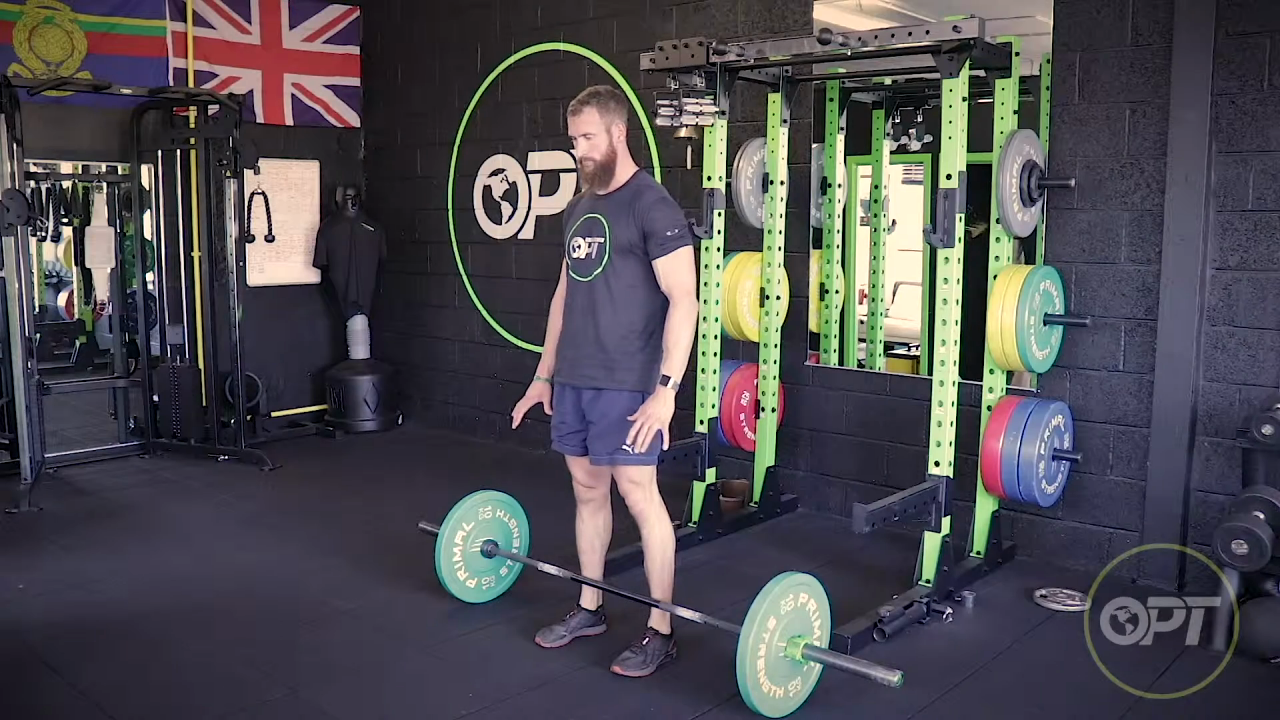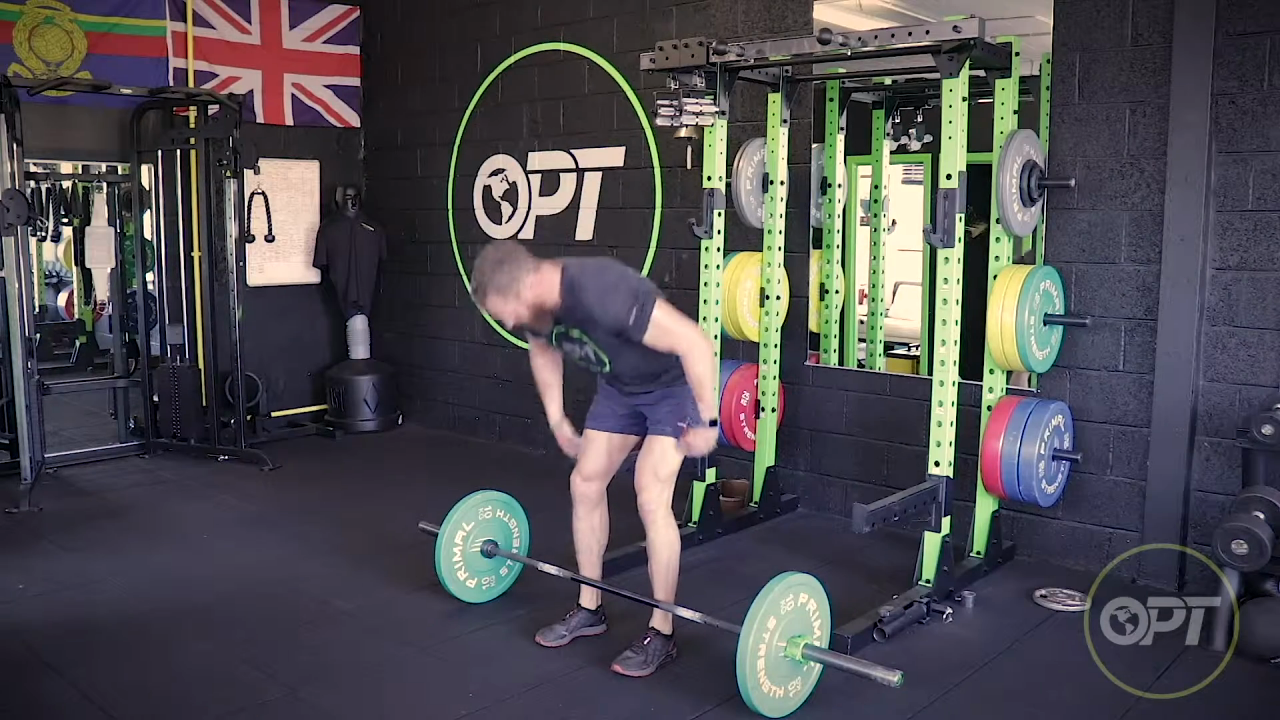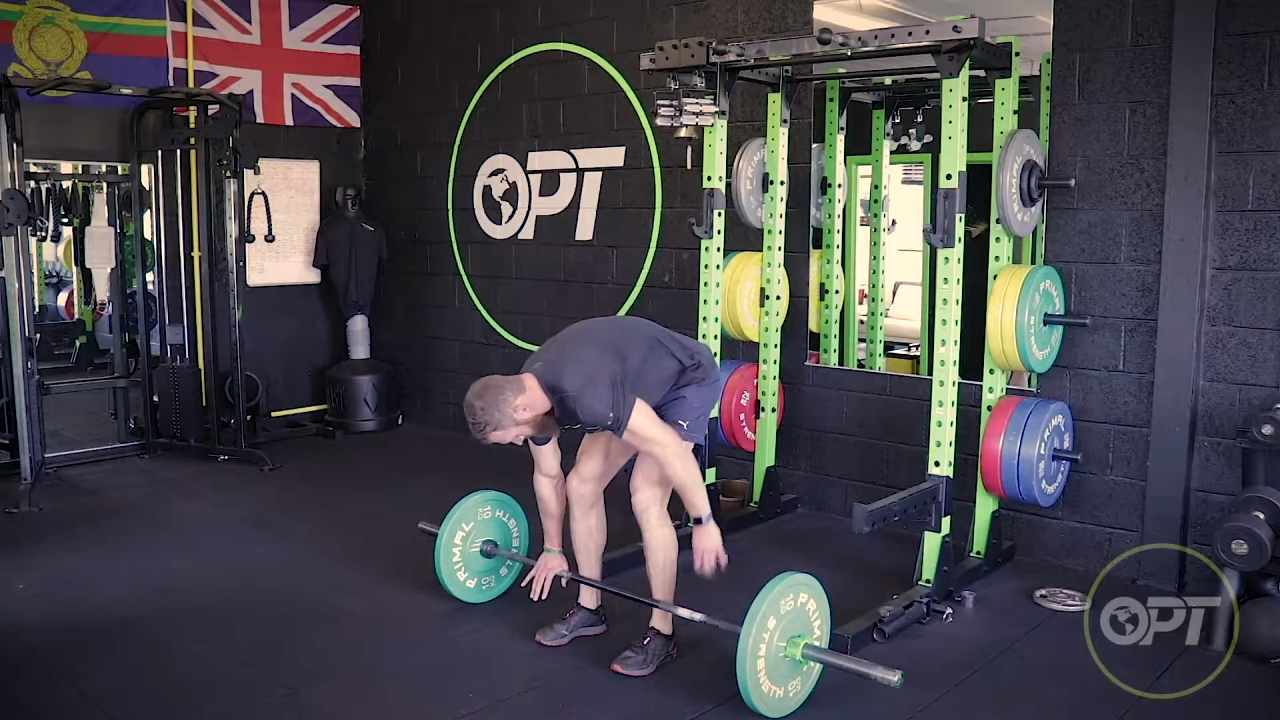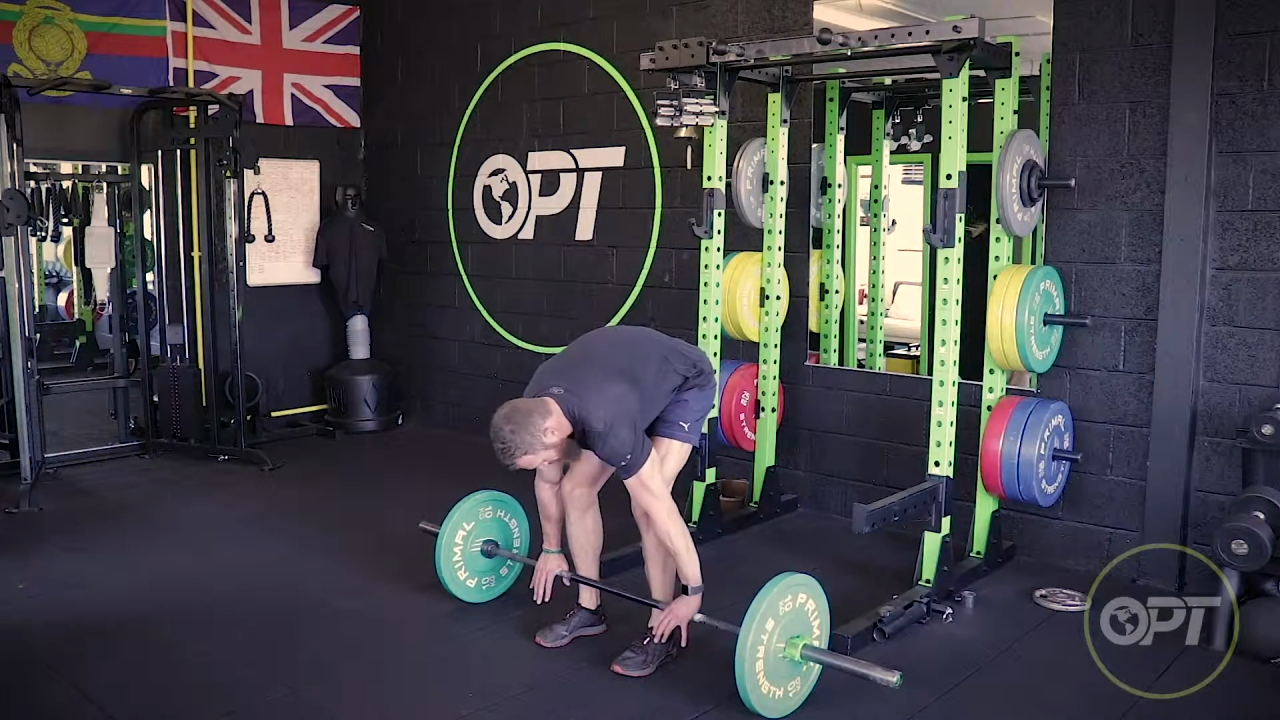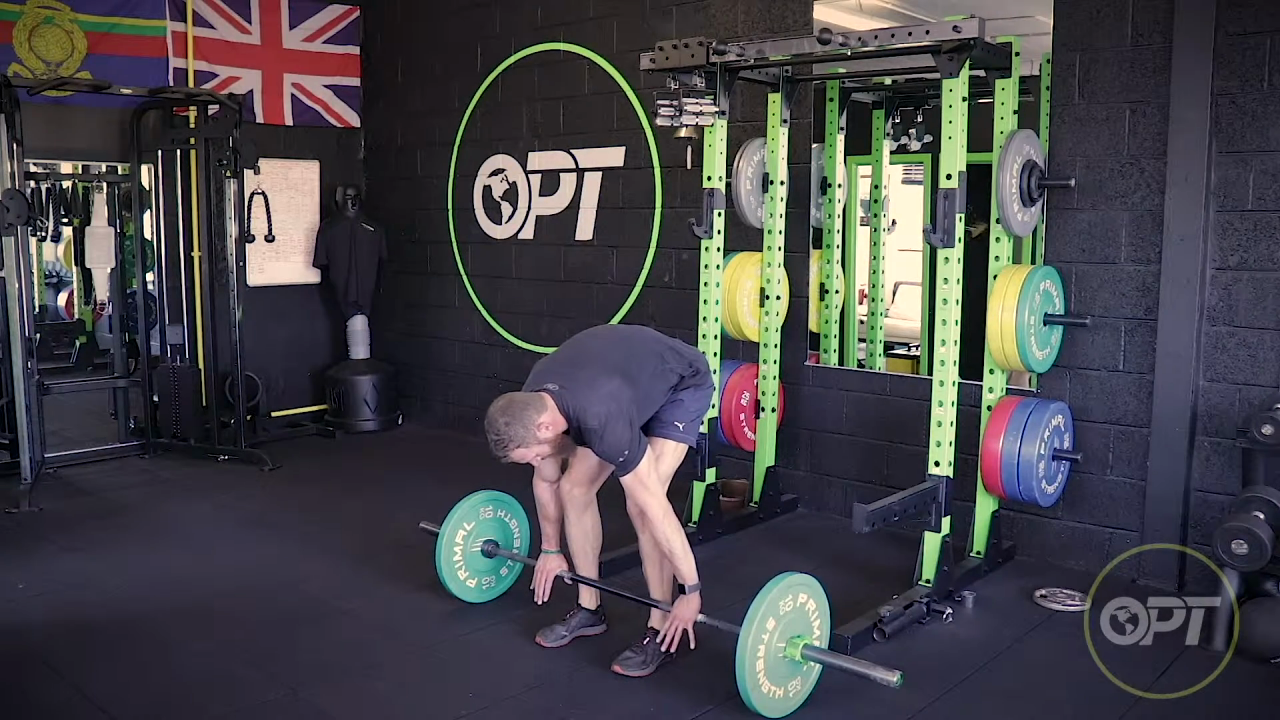
dt=1s
person 1, frame 1
left shoulder: (653, 206)
right shoulder: (578, 208)
left elbow: (684, 302)
left wrist: (666, 388)
right wrist: (543, 375)
left hip: (625, 385)
right hip: (574, 380)
left knee: (640, 497)
right knee: (587, 492)
left ankle: (660, 630)
right ankle: (590, 607)
person 1, frame 2
left shoulder: (603, 294)
right shoulder: (535, 304)
left elbow: (694, 343)
right elbow: (543, 349)
left wrist: (706, 423)
right wrist: (556, 419)
left hip: (675, 383)
right hip: (621, 384)
left knee: (651, 496)
right knee: (585, 482)
left ankle: (662, 632)
right ankle: (589, 608)
person 1, frame 3
left shoulder: (585, 394)
right shoulder: (530, 395)
left elbow: (670, 449)
right elbow: (548, 476)
left wrist: (704, 523)
right wrist: (552, 548)
left hip: (688, 380)
right hip: (637, 382)
left knee: (645, 497)
right knee: (581, 485)
left ankle: (662, 633)
right ankle: (589, 608)
person 1, frame 4
left shoulder: (605, 424)
right shoulder: (533, 412)
left elbow: (662, 511)
right elbow: (548, 483)
left wrist: (693, 591)
right wrist: (551, 549)
left hip: (685, 385)
right hip: (633, 375)
left knee: (645, 505)
right knee: (575, 488)
left ankle: (662, 632)
right ankle: (589, 608)
person 1, frame 5
left shoulder: (601, 419)
right shoulder: (530, 408)
left elbow: (655, 509)
right elbow: (546, 482)
left wrist: (691, 591)
right wrist: (550, 549)
left hip: (682, 384)
right hip: (631, 376)
left knee: (639, 504)
right knee: (574, 487)
left ankle: (661, 630)
right ankle: (589, 608)
